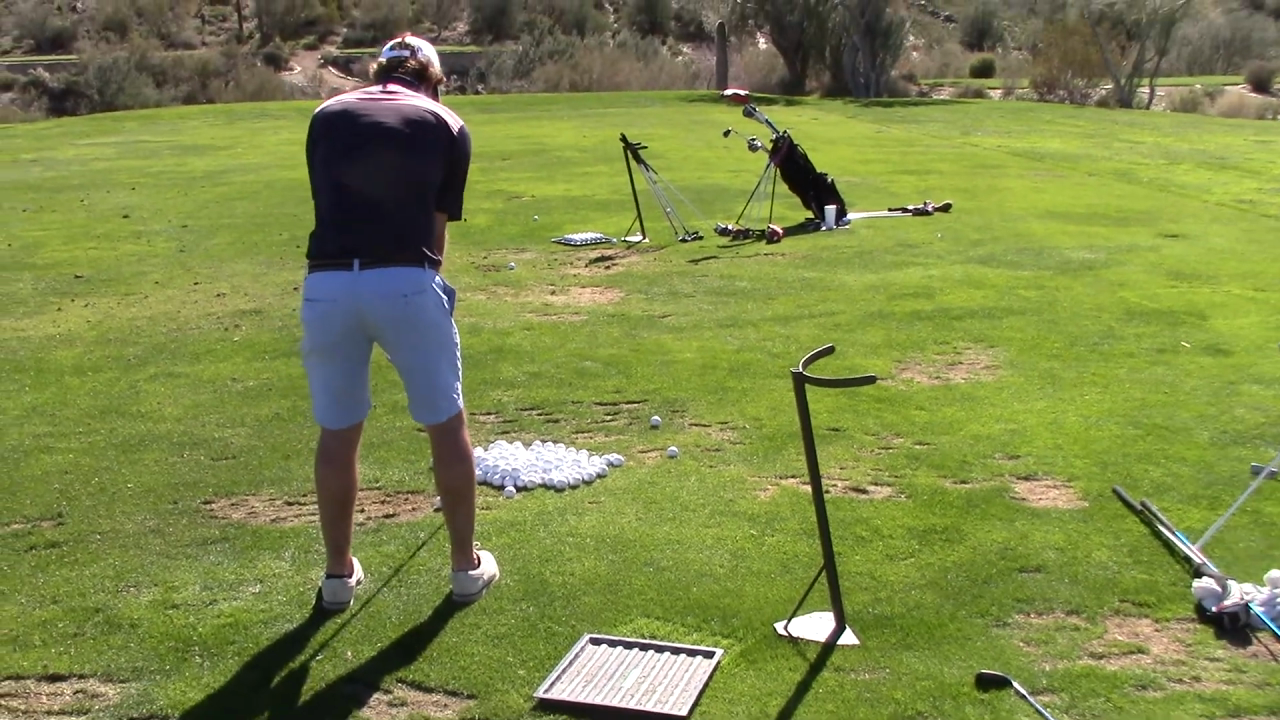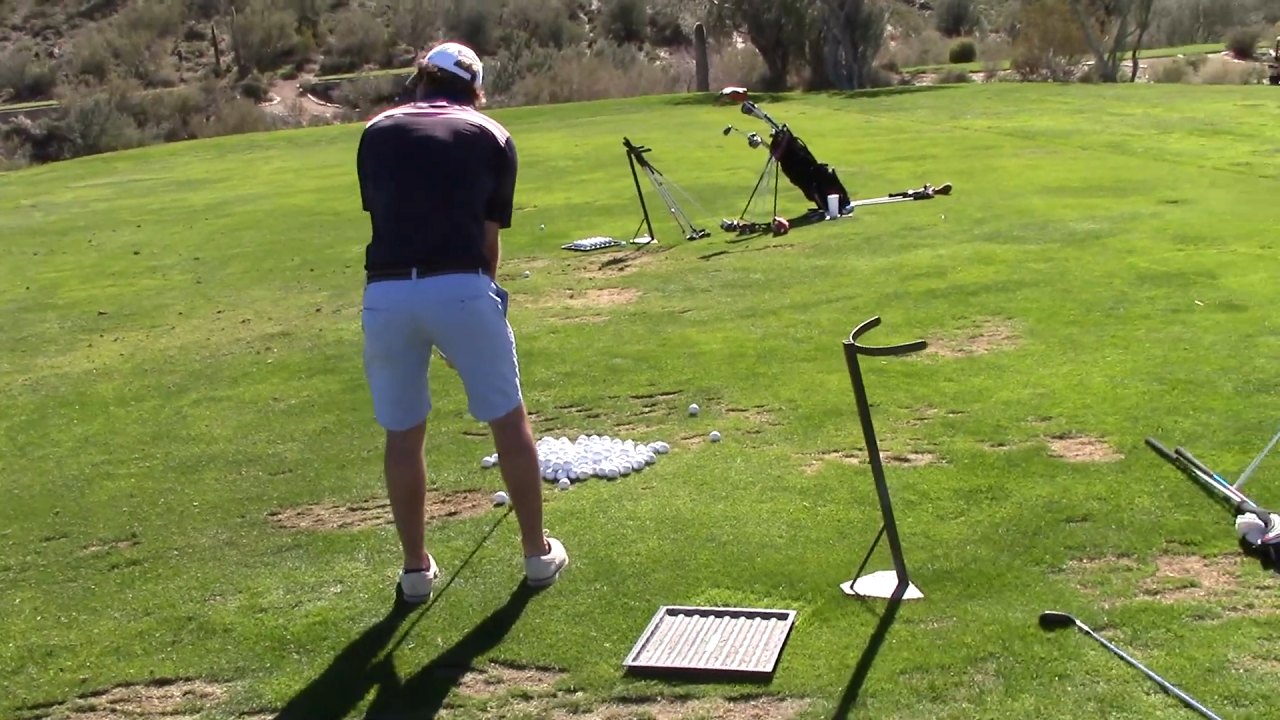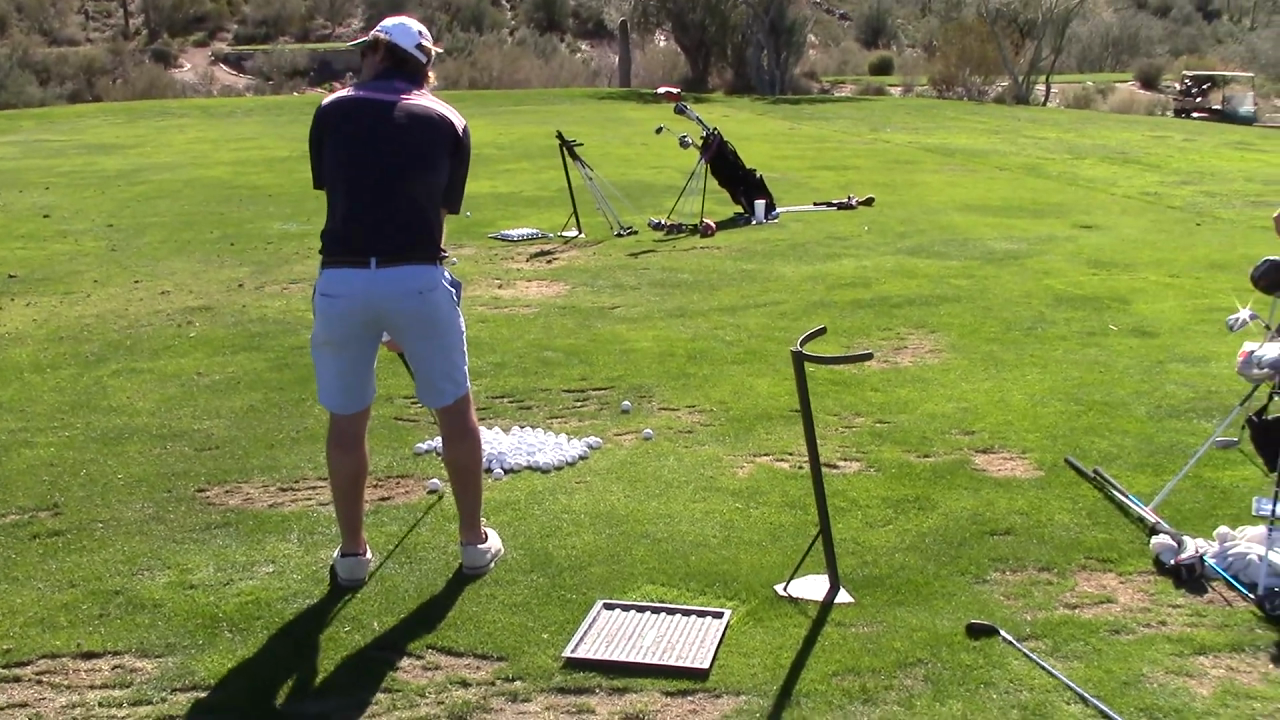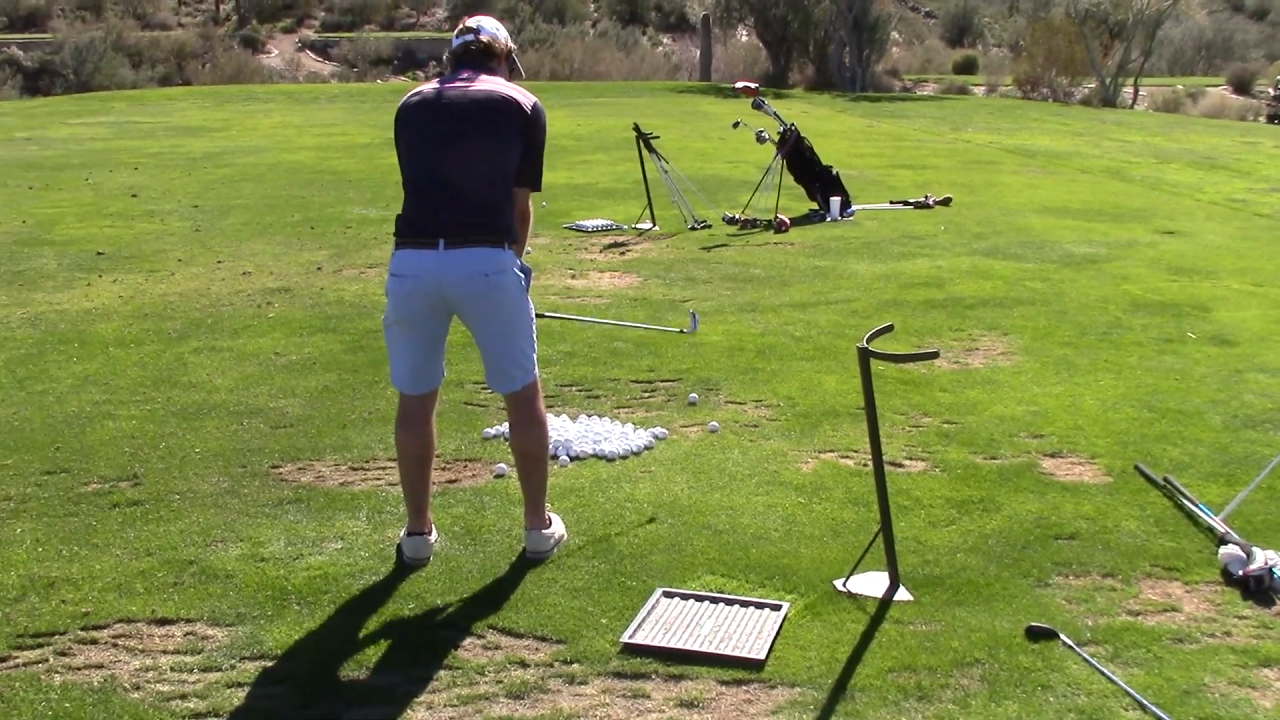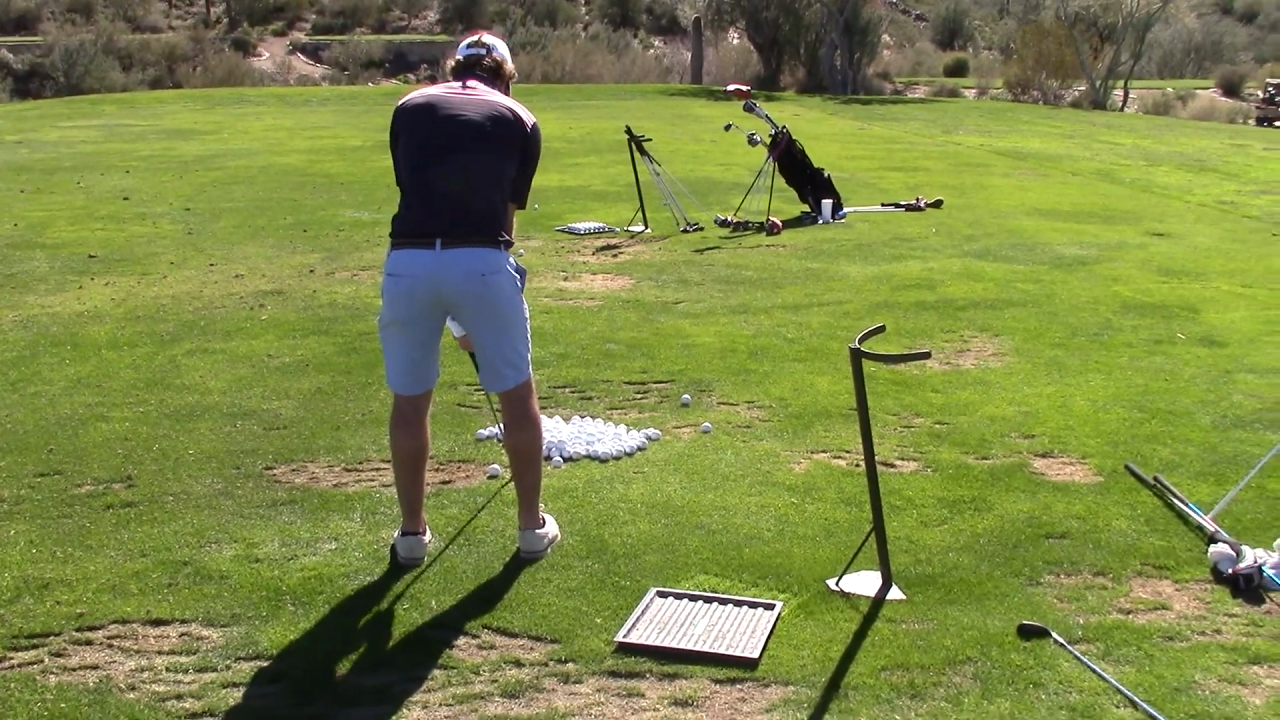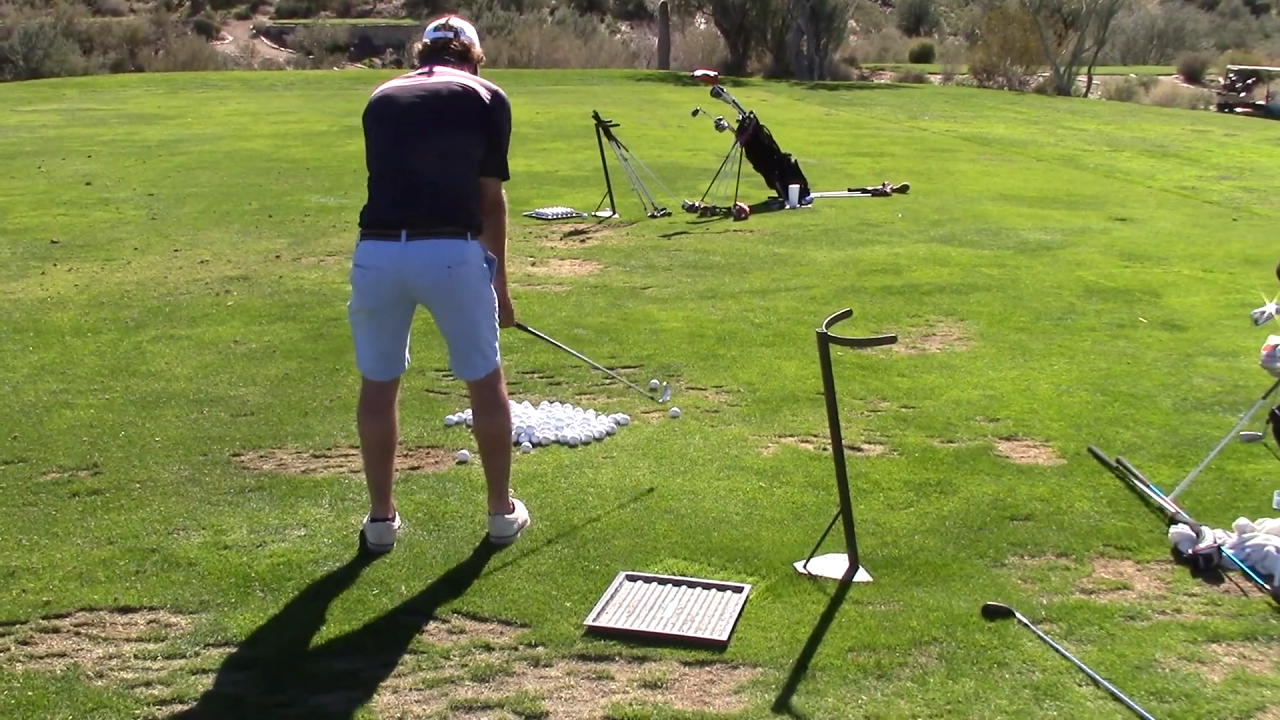
dt=0.7s
person 1, frame 1
left shoulder: (328, 114)
right shoulder: (447, 125)
left hip: (328, 283)
right hip: (406, 283)
left knee: (337, 433)
right knee: (447, 425)
left ankle: (339, 572)
right ankle: (466, 564)
person 1, frame 2
left shoulder: (377, 132)
right shoulder: (491, 136)
right elbow: (489, 236)
left hip: (387, 292)
right hip: (460, 288)
left knee: (403, 435)
right knee: (508, 420)
left ankle: (417, 567)
right ankle: (537, 551)
person 1, frame 3
left shoulder: (333, 111)
right shoulder: (450, 124)
left elbow: (332, 195)
left hip: (342, 279)
right hip: (418, 278)
left knee: (346, 419)
right knee: (455, 409)
left ankle: (352, 551)
right ankle: (474, 540)
person 1, frame 4
left shoulder: (412, 104)
right shoulder: (523, 106)
right elbow: (519, 206)
right wrist: (511, 264)
left hip: (413, 261)
right hip: (487, 262)
left knee: (415, 400)
right knee: (522, 395)
left ankle: (418, 531)
right ankle: (538, 524)
person 1, frame 5
left shoulder: (409, 107)
right shoulder: (520, 119)
left hip: (409, 261)
right hip: (481, 262)
left knee: (409, 400)
right knee: (517, 394)
left ankle: (412, 531)
right ankle: (531, 524)
person 1, frame 6
left shoulder: (381, 99)
right shoulder: (485, 96)
right elbow: (489, 203)
right wrist: (500, 290)
left hip: (377, 254)
right hip: (448, 254)
left knee: (378, 386)
right knee: (485, 382)
left ankle: (380, 519)
right ankle: (500, 511)
